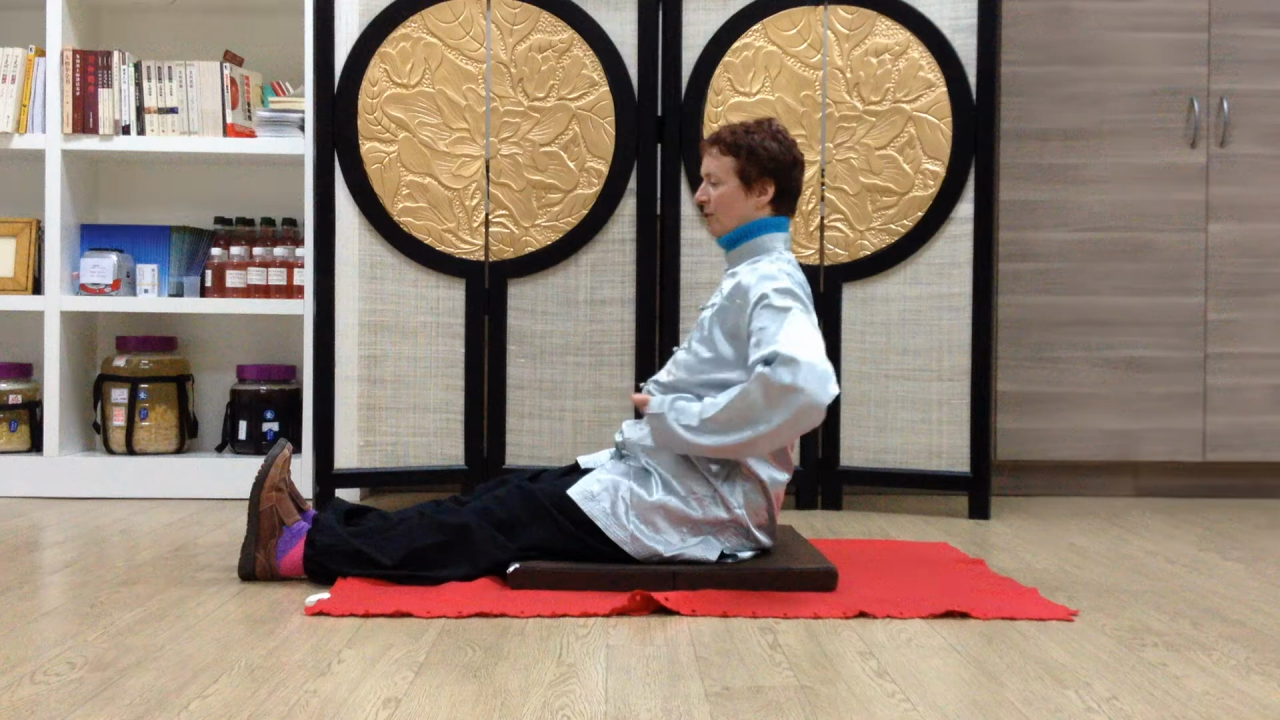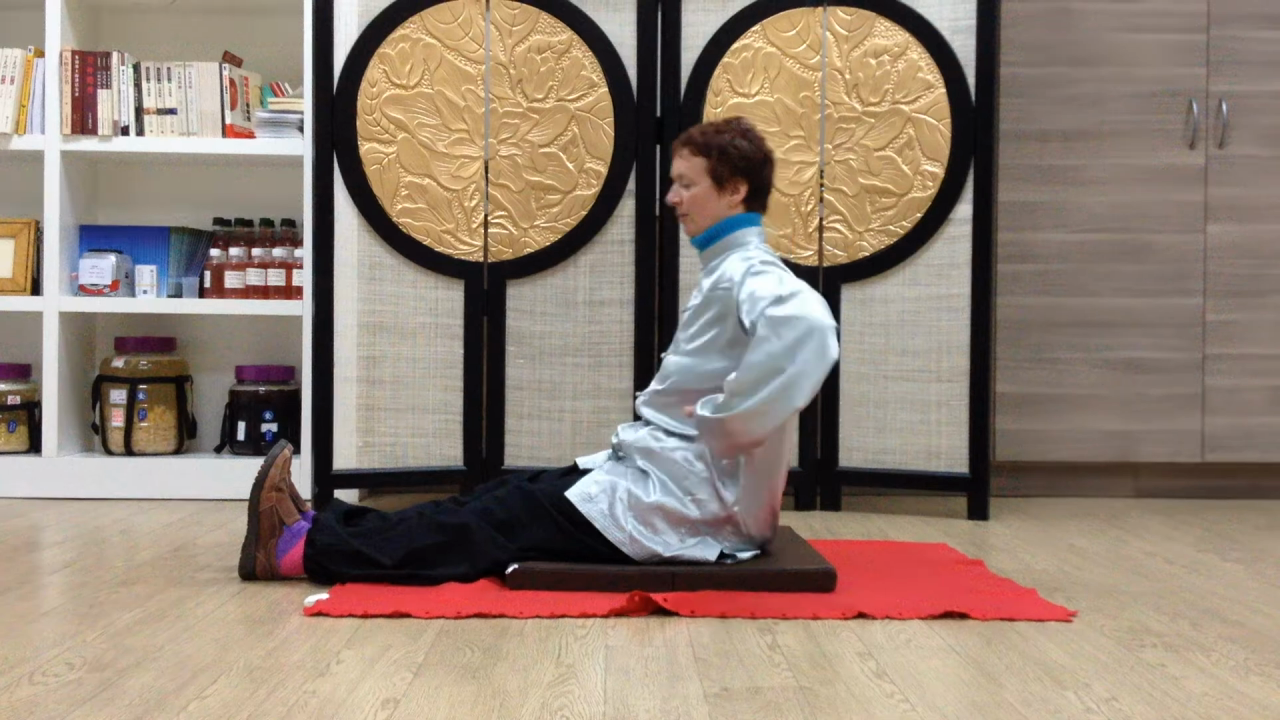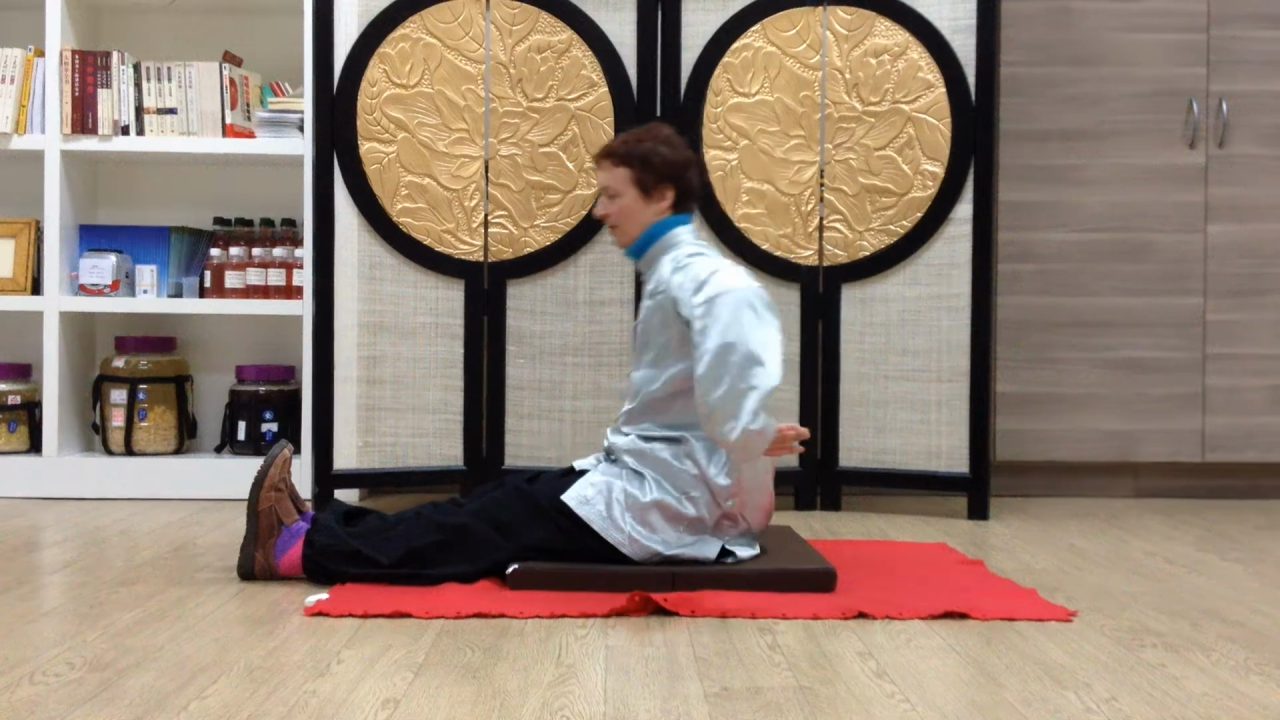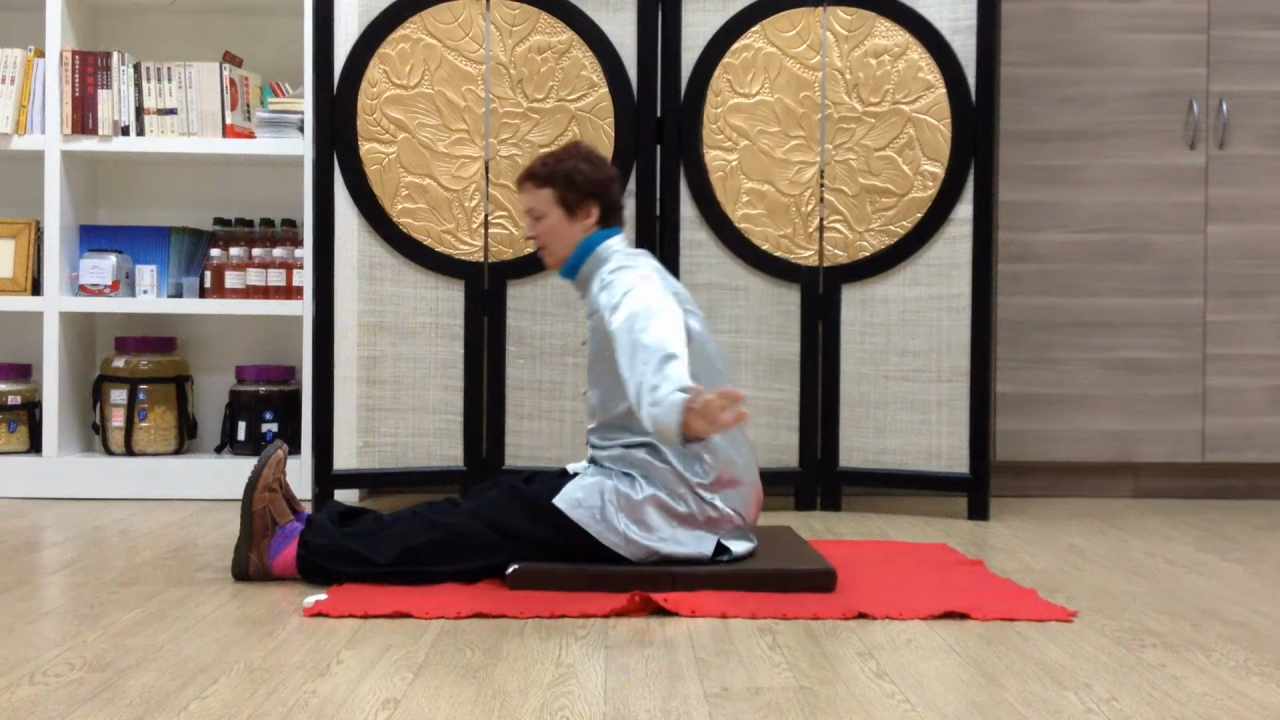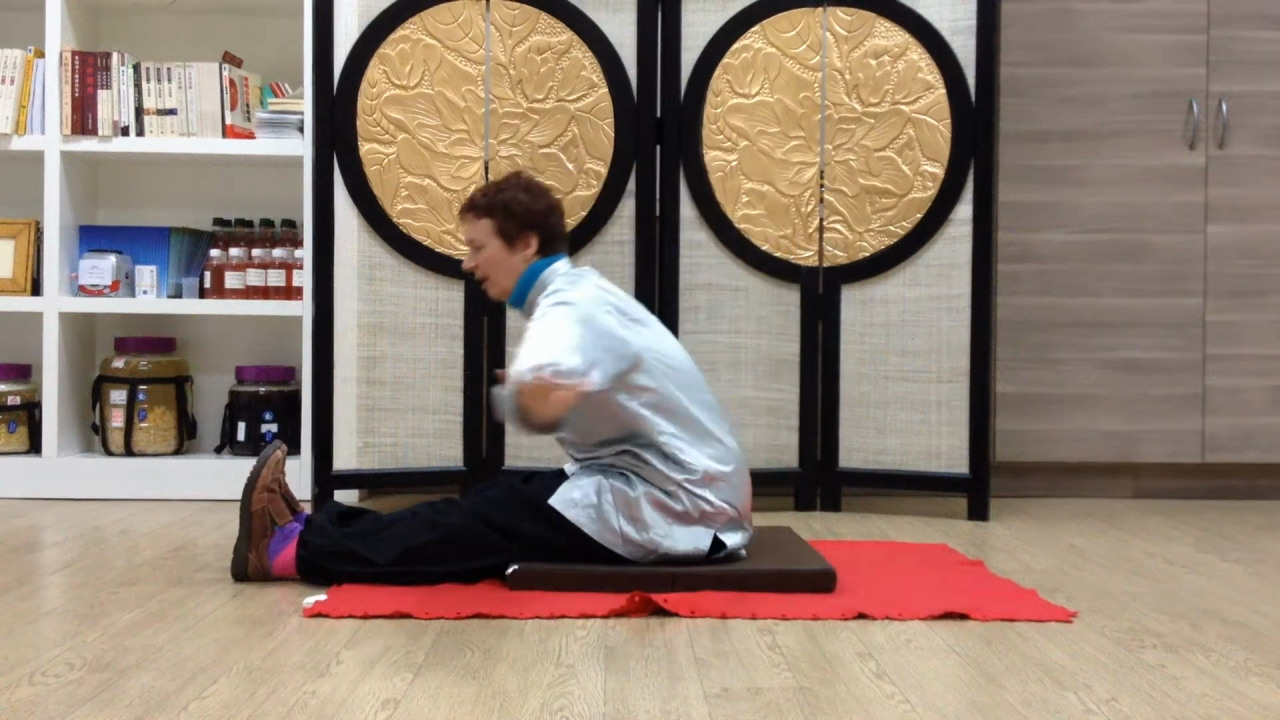
dt=0.3s
person 1, frame 1
left shoulder: (769, 282)
right shoulder: (757, 275)
left elbow: (802, 387)
left wrist: (674, 420)
right wrist: (665, 408)
left hip: (695, 506)
right hip: (676, 483)
left knee: (497, 522)
right knee: (506, 498)
left ankle: (300, 548)
right ankle: (320, 530)
person 1, frame 2
left shoulder: (749, 273)
right shoulder: (732, 269)
left elbow: (807, 329)
left wrist: (726, 424)
left hip: (683, 502)
right hip: (675, 480)
left knee: (495, 524)
right knee: (505, 500)
left ankle: (303, 548)
right ankle: (321, 528)
person 1, frame 3
left shoulder: (690, 271)
right shoulder: (678, 270)
left elbow: (738, 311)
left wrist: (742, 429)
left hip: (681, 504)
right hip: (663, 485)
left knee: (494, 525)
right knee: (499, 502)
left ankle: (301, 548)
right ankle: (319, 531)
person 1, frame 4
left shoulder: (625, 284)
right shoulder: (619, 273)
left elbow: (652, 349)
left wrist: (684, 414)
left hip: (679, 506)
right hip: (670, 489)
left knee: (488, 523)
right knee: (494, 499)
left ankle: (296, 548)
right ankle: (314, 529)
person 1, frame 5
left shoulder: (569, 309)
right shoulder: (576, 291)
left elbow: (551, 364)
left wrist: (537, 398)
left hip: (675, 506)
right hip: (678, 492)
left knee: (484, 523)
right knee: (492, 501)
left ankle: (297, 549)
right ankle: (313, 531)
